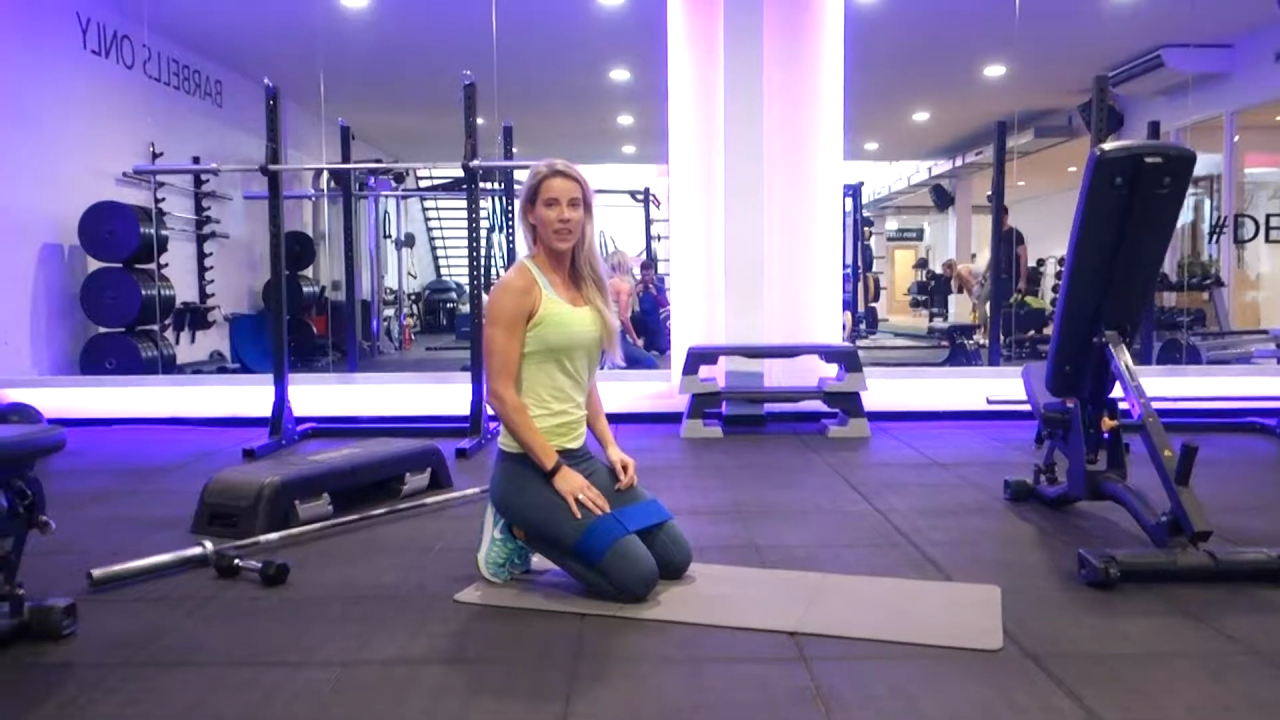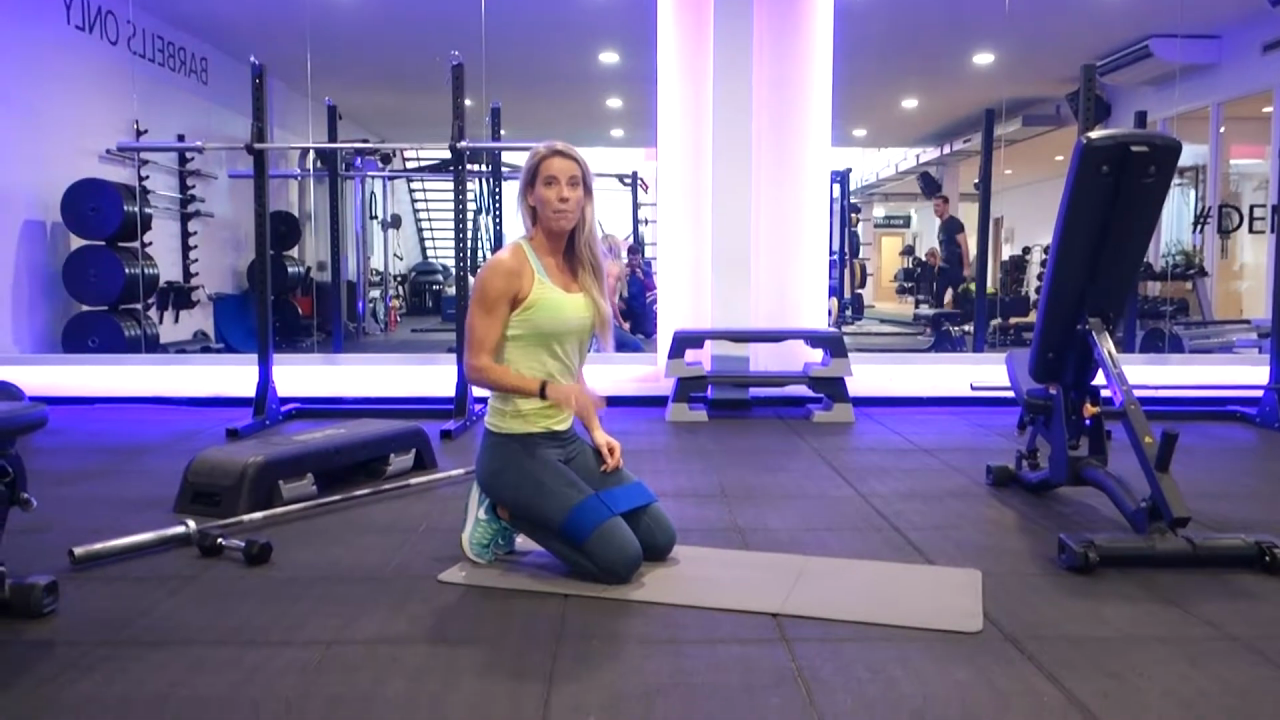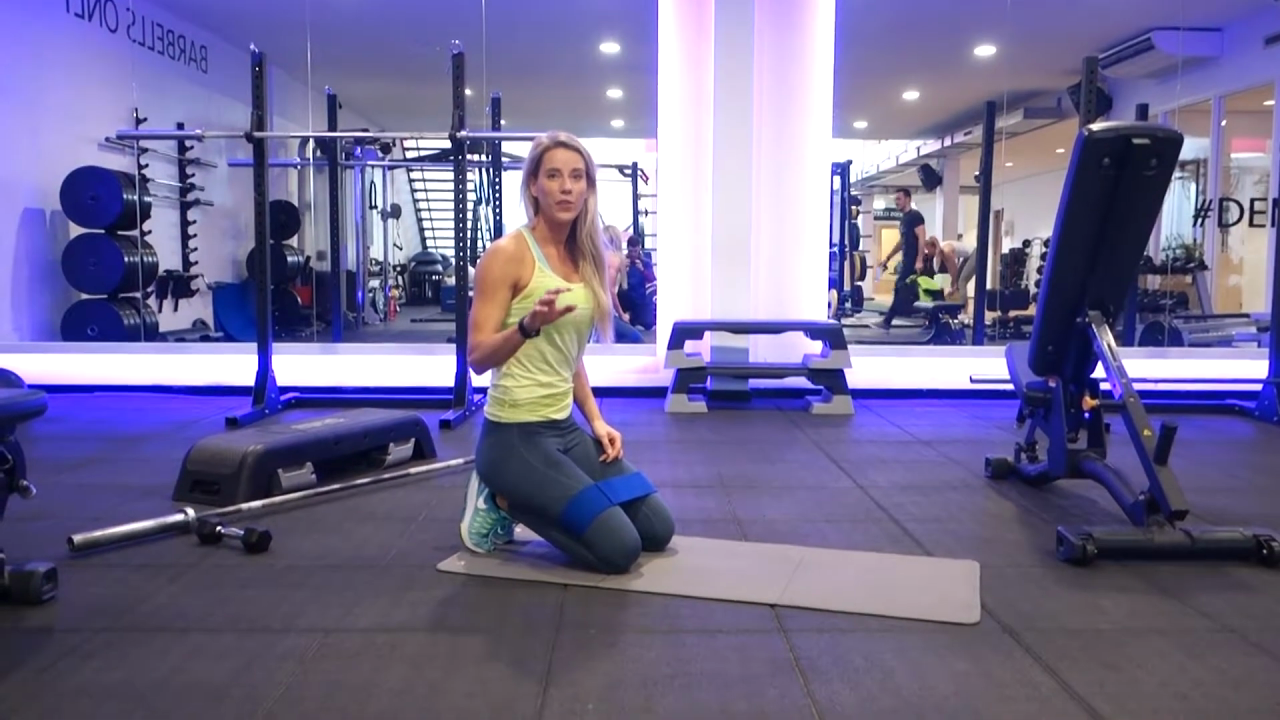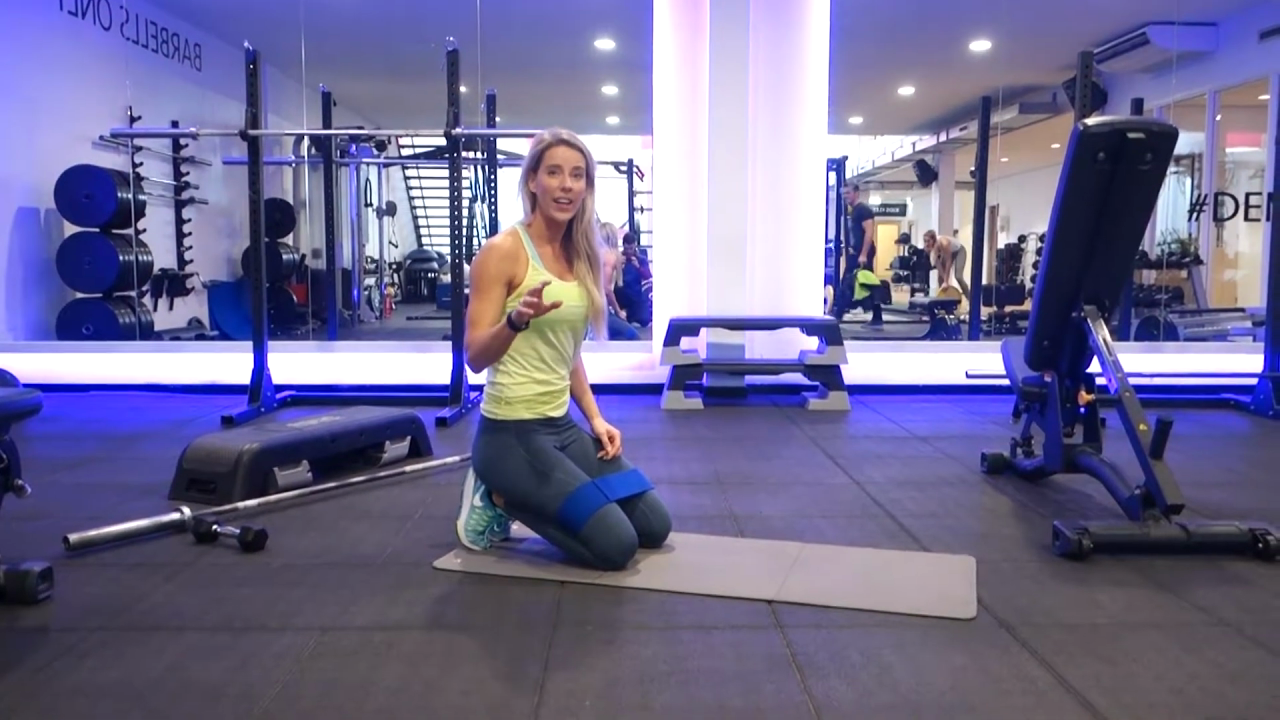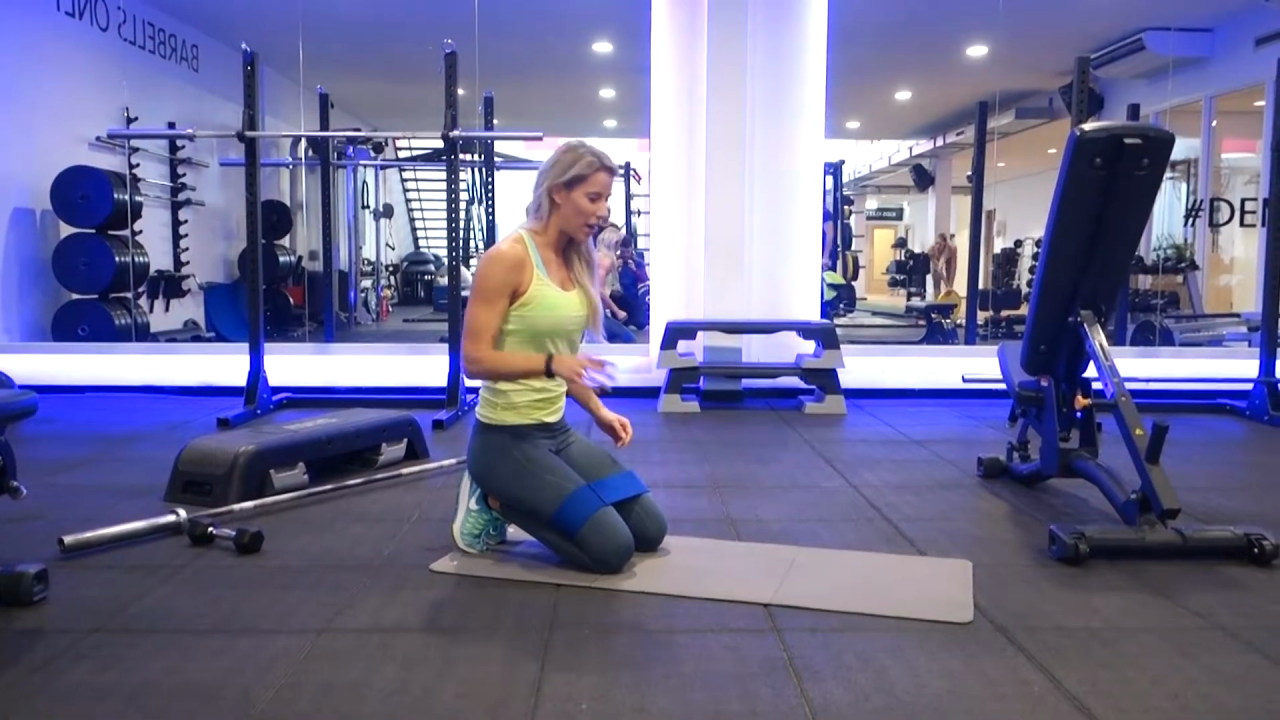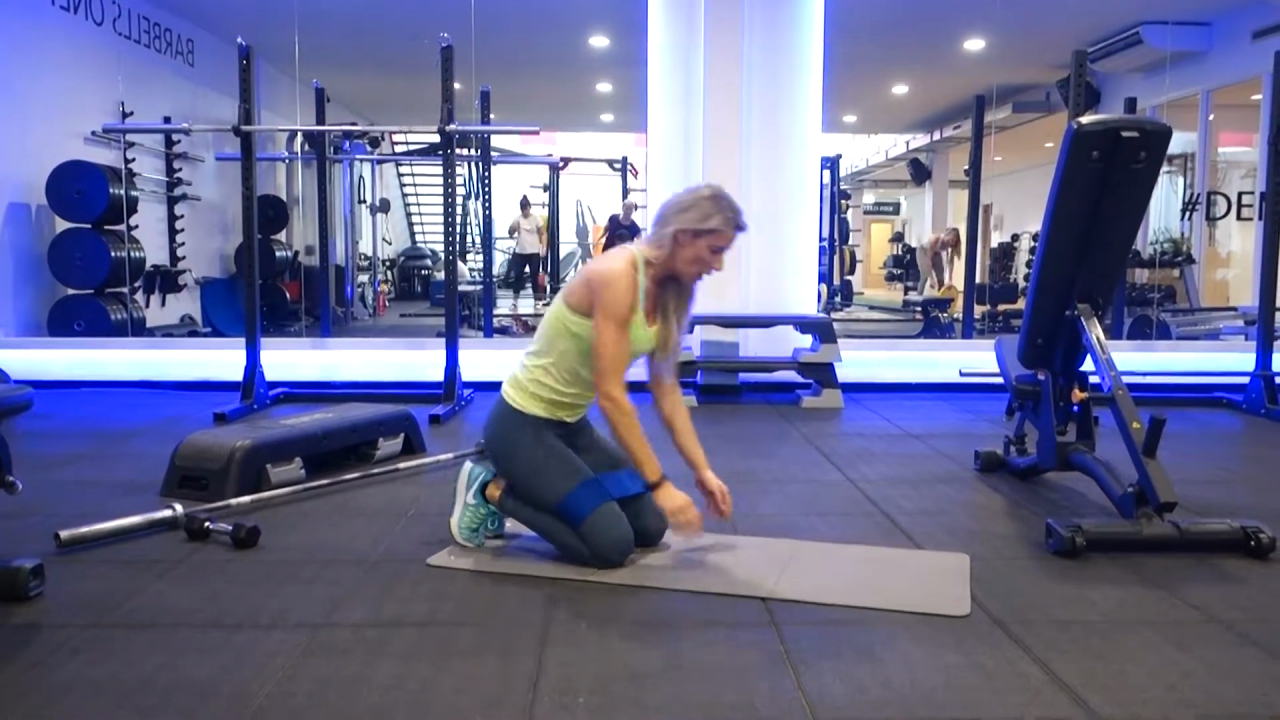
dt=0.5s
person 1, frame 1
left shoulder: (586, 284)
right shoulder: (516, 286)
right elbow: (500, 394)
left wrist: (609, 446)
right wrist: (555, 472)
left hip: (579, 455)
right hip: (529, 466)
left knee: (674, 557)
right knee: (635, 577)
left ankle: (538, 530)
right ankle: (517, 534)
person 1, frame 2
left shoulder: (583, 267)
right shoulder: (507, 267)
right elbow: (477, 367)
left wrist: (595, 429)
right wrist: (547, 390)
left hip: (563, 435)
right hip: (515, 446)
left knee: (659, 540)
right knee: (620, 559)
left ankle: (524, 507)
right ankle: (502, 514)
person 1, frame 3
left shoulder: (585, 258)
right shoulder: (507, 254)
right elbow: (478, 357)
left wrist: (595, 419)
right wrist: (528, 324)
left hip: (566, 428)
right hip: (514, 435)
left knee: (657, 530)
right knee: (618, 548)
left ankle: (523, 500)
right ankle: (501, 504)
person 1, frame 4
left shoulder: (581, 256)
right shoulder: (502, 251)
right elbow: (476, 357)
left wrist: (595, 418)
right wrist: (516, 319)
left hip: (562, 426)
right hip: (510, 433)
left knee: (654, 528)
right knee: (615, 545)
left ankle: (523, 496)
right ankle: (498, 501)
person 1, frame 5
left shoulder: (577, 261)
right shoulder: (508, 257)
right elbow: (475, 360)
left wrist: (600, 408)
right wrist: (552, 365)
left hip: (557, 431)
right hip: (505, 438)
left knee: (650, 530)
right knee: (612, 549)
left ankle: (515, 499)
right ankle: (493, 505)
person 1, frame 6
left shoulder: (667, 290)
right shoulder: (616, 276)
left elbow: (665, 386)
right elbow: (611, 393)
left wrist: (701, 468)
right wrist: (659, 484)
left hip: (568, 423)
right hip: (522, 423)
left knee: (648, 527)
right knee: (612, 544)
left ankle: (526, 487)
right ankle: (493, 493)
